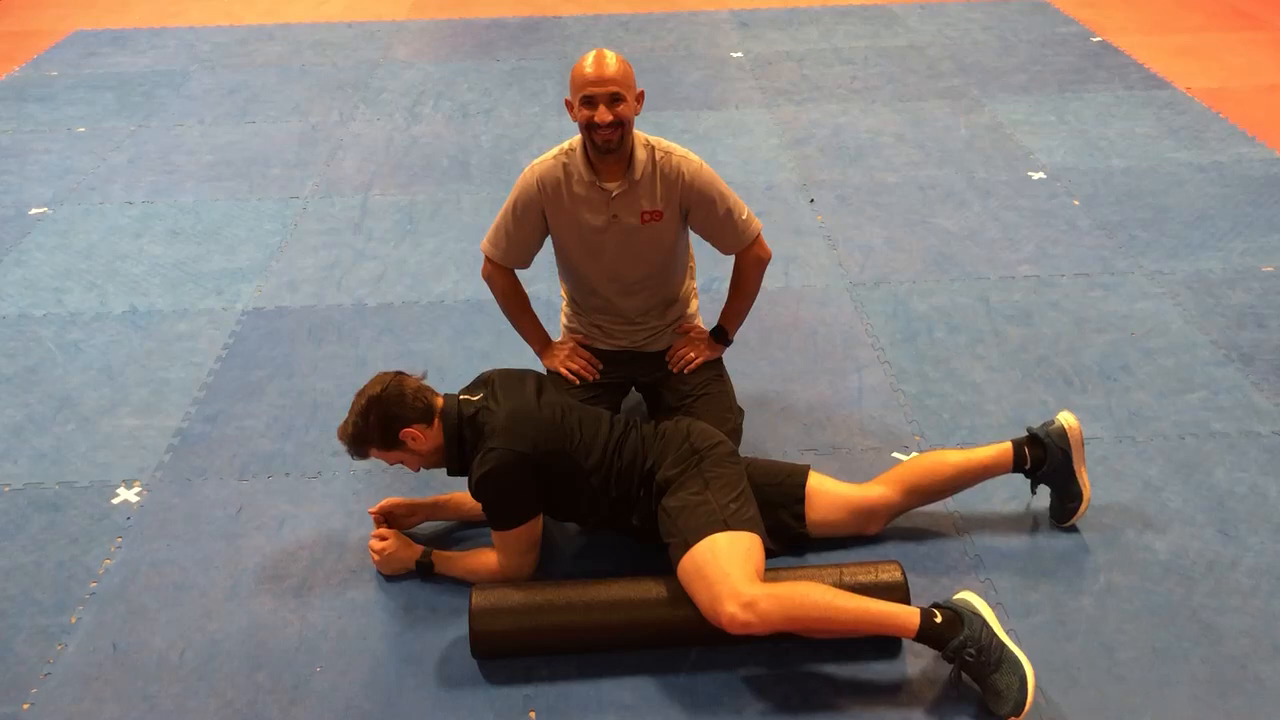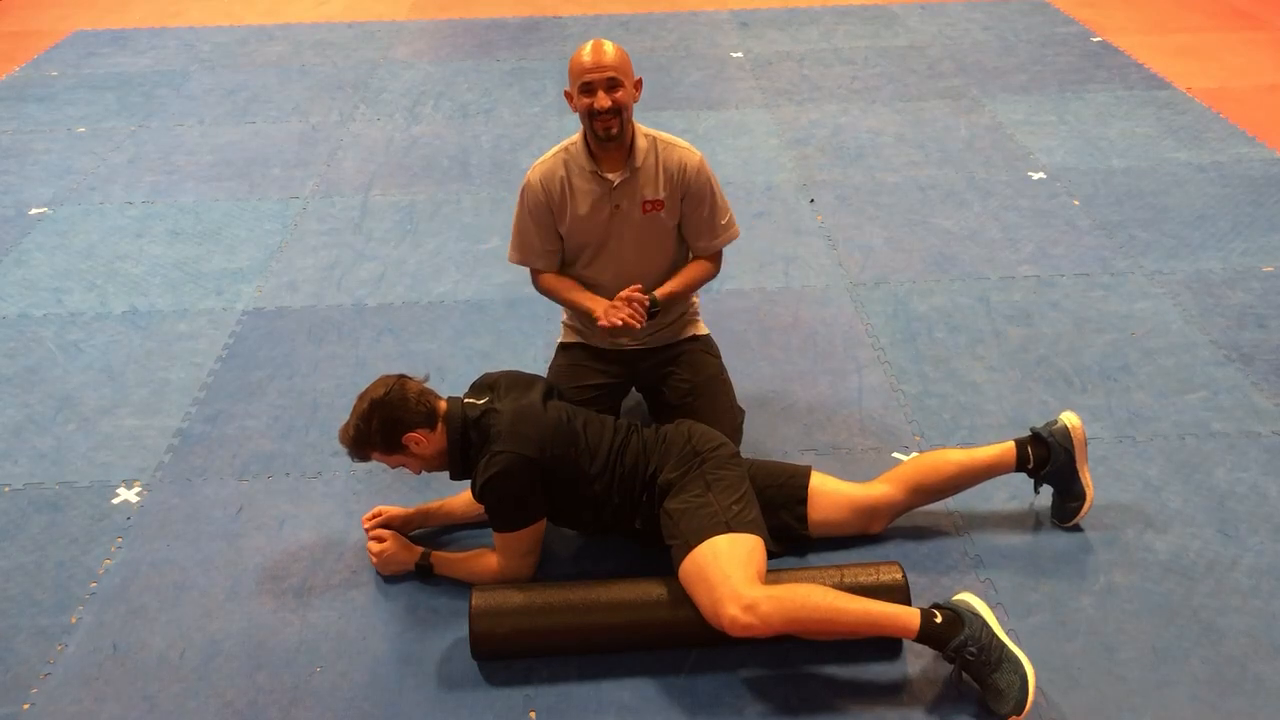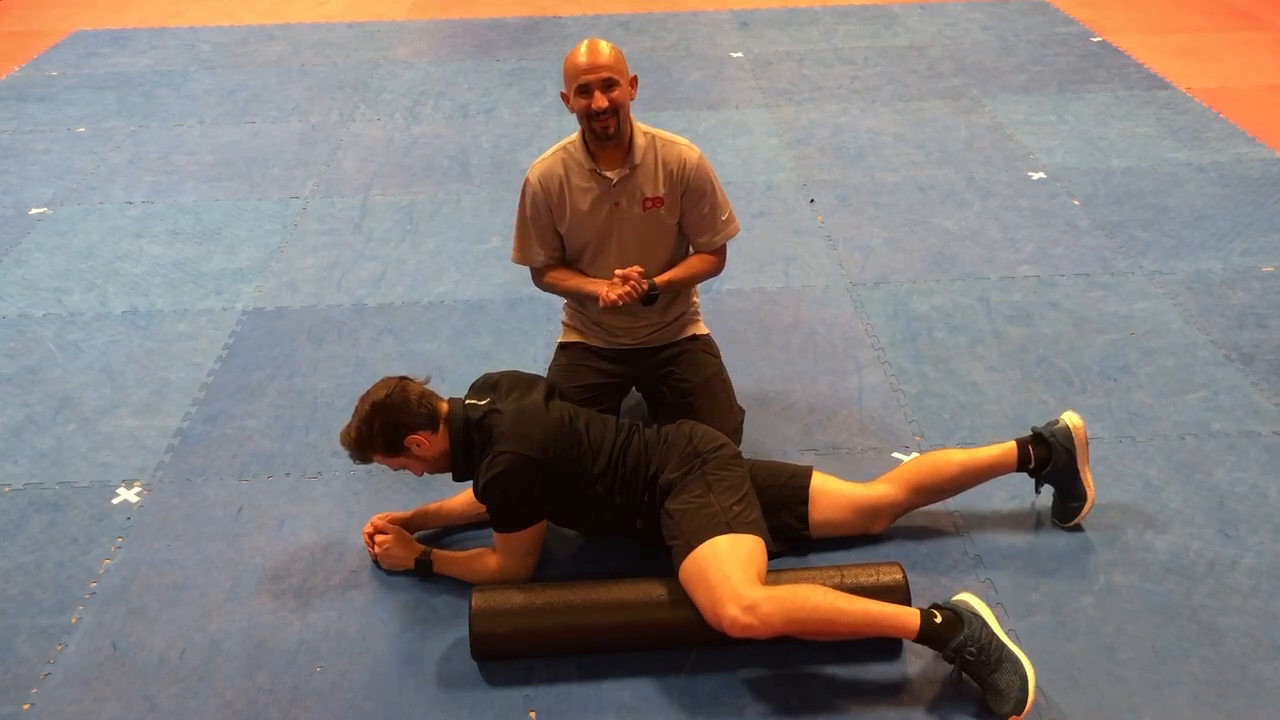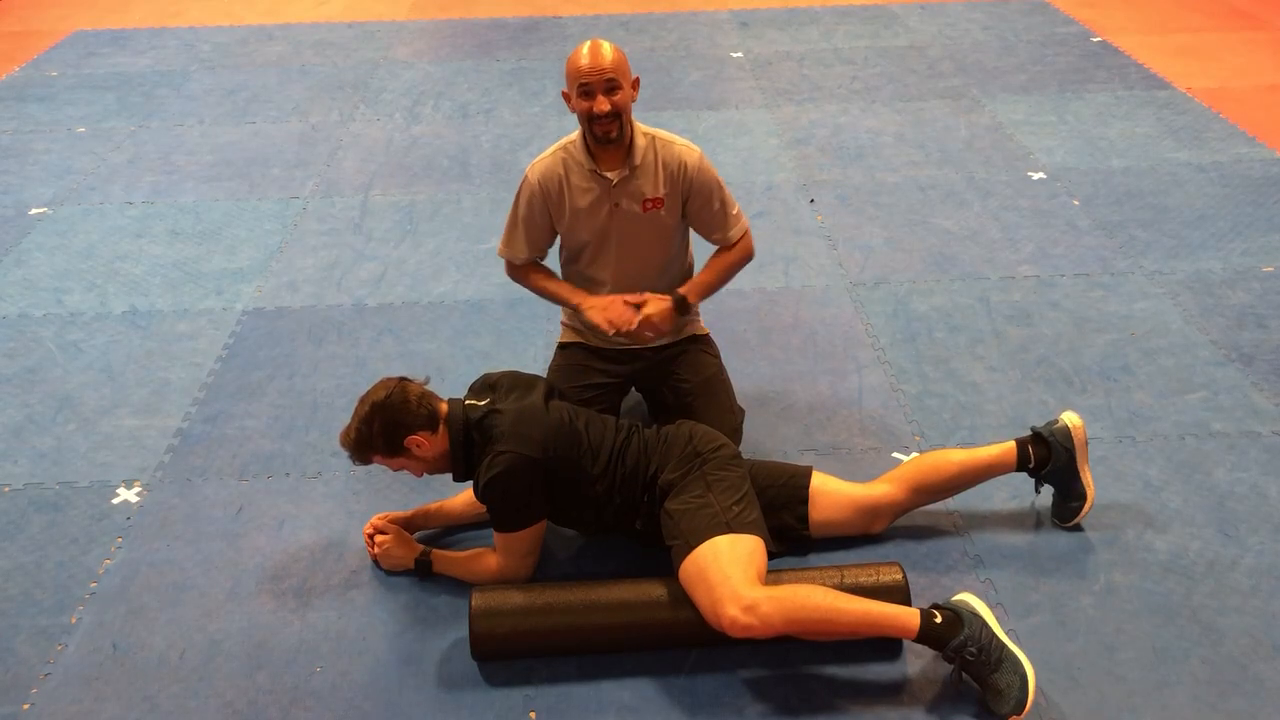
dt=1s
person 1, frame 1
left shoulder: (495, 452)
right shoulder: (482, 392)
left elbow: (516, 563)
left wrist: (417, 559)
right wrist: (421, 509)
left hip: (683, 474)
right hip: (689, 455)
left knee: (738, 607)
right knee: (873, 506)
left ankle: (942, 624)
right ankle: (1035, 449)
person 1, frame 2
left shoulder: (503, 457)
right shoulder: (485, 394)
left elbow: (514, 564)
left wrist: (416, 561)
right wrist: (414, 516)
left hip: (685, 477)
right hip: (691, 457)
left knee: (741, 611)
right knee: (877, 504)
left ankle: (942, 625)
right ankle: (1039, 449)
person 1, frame 3
left shoulder: (507, 455)
right shoulder: (486, 392)
left elbow: (513, 565)
left wrist: (417, 559)
right wrist: (414, 517)
left hip: (687, 477)
right hip: (692, 458)
left knee: (740, 611)
right knee: (878, 504)
left ankle: (942, 625)
right ankle: (1041, 448)
person 1, frame 4
left shoulder: (507, 455)
right shoulder: (485, 393)
left elbow: (513, 565)
left wrist: (418, 559)
right wrist: (414, 517)
left hip: (687, 477)
right hip: (692, 459)
left knee: (740, 611)
right knee: (878, 505)
left ankle: (943, 625)
right ankle: (1041, 448)
person 2, frame 1
left shoulder: (681, 171)
right shoulder: (544, 179)
left elbow: (754, 252)
right elbow: (496, 268)
left wrist: (720, 337)
right wrist: (544, 346)
left hip: (674, 340)
right hip: (588, 345)
left ankle: (657, 397)
right ankle: (618, 396)
person 2, frame 2
left shoulder: (683, 163)
right shoulder: (545, 178)
left elbow: (709, 259)
right elbow: (543, 273)
left wrist: (651, 301)
right wrist: (599, 306)
left hip: (674, 334)
right hip: (589, 339)
left ankle: (654, 393)
right ankle: (623, 393)
person 2, frame 3
left shoulder: (683, 160)
right shoulder: (545, 176)
left elbow: (712, 254)
right elbow: (543, 270)
left wrist: (651, 285)
right wrist: (601, 288)
left hip: (674, 332)
right hip: (589, 338)
left ankle: (655, 390)
right ankle: (625, 387)
person 2, frame 4
left shoulder: (682, 160)
right shoulder: (546, 175)
left elbow: (739, 246)
right elbow: (520, 265)
left wrist: (680, 301)
right wrist: (585, 303)
left hip: (674, 334)
right hip: (588, 339)
left ankle: (654, 392)
right ankle: (624, 391)
